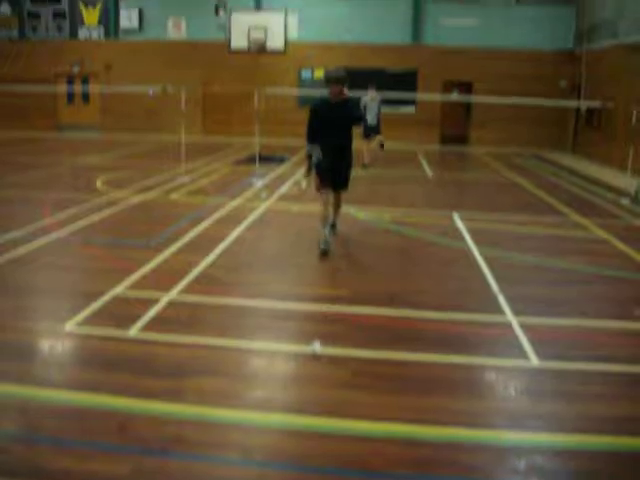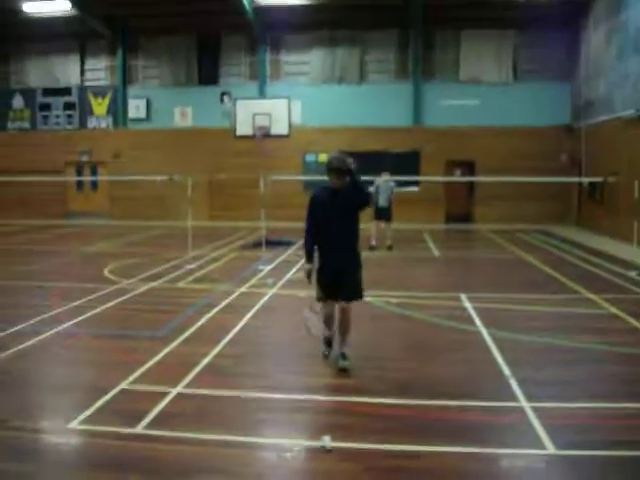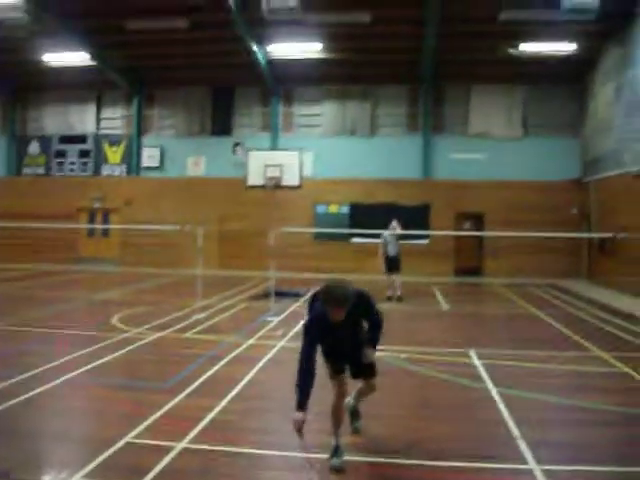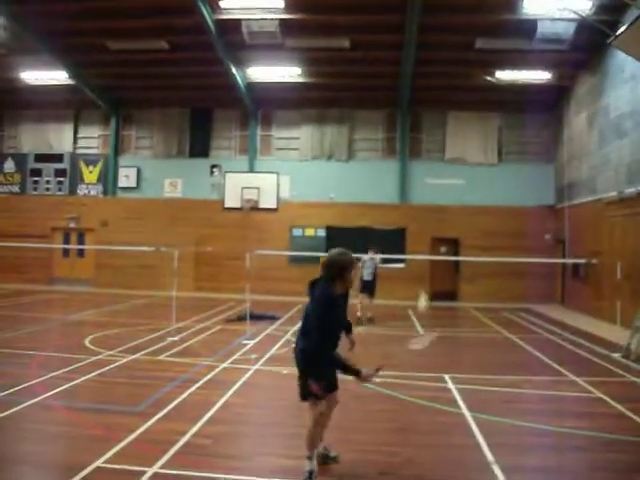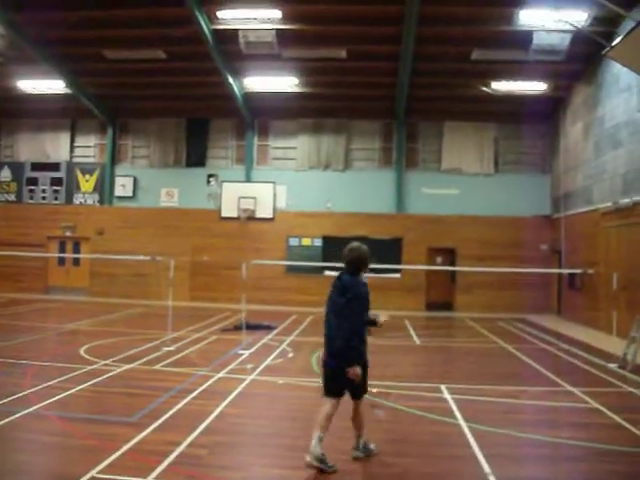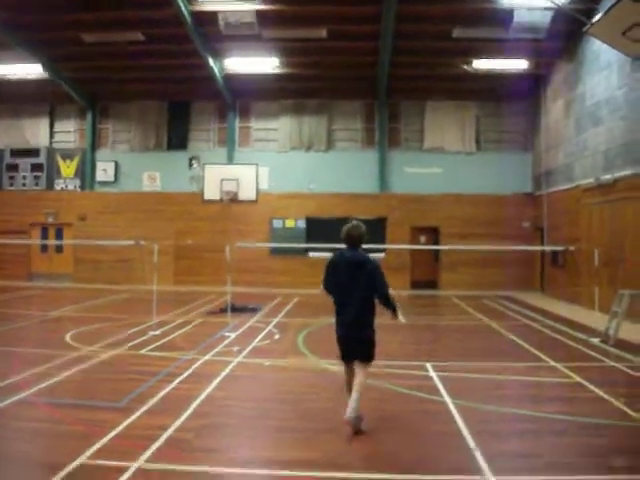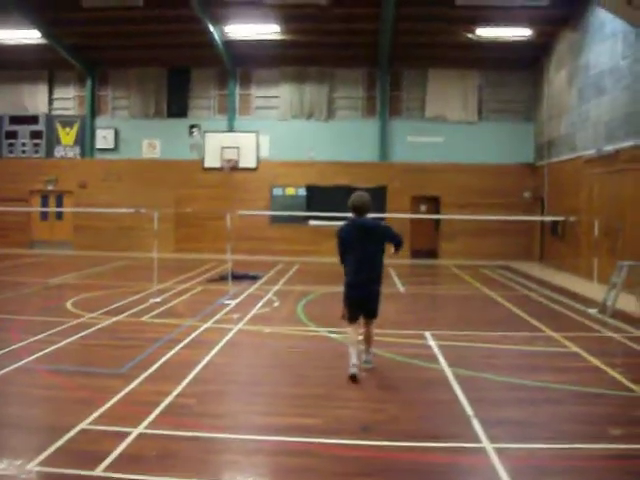
dt=0.7s
person 1, frame 1
left shoulder: (350, 104)
right shoulder: (318, 107)
left elbow: (358, 120)
right elbow: (311, 135)
left wrist: (347, 100)
right wrist: (309, 160)
left hip: (343, 158)
right hip: (323, 158)
left knee: (338, 195)
right knee: (326, 198)
left ankle: (333, 221)
right ankle: (325, 237)
person 1, frame 2
left shoulder: (354, 192)
right shoulder: (318, 197)
left elbow: (366, 200)
right elbow: (311, 230)
left wrist: (354, 175)
right wrist: (309, 260)
left hip: (350, 260)
right hip: (326, 261)
left knee: (345, 308)
right knee: (328, 309)
left ankle: (342, 350)
right ankle: (328, 334)
person 1, frame 3
left shoulder: (360, 298)
right shoulder: (315, 320)
left elbow: (376, 320)
right elbow: (306, 363)
left wrist: (371, 346)
right wrist: (301, 408)
left hip: (358, 344)
right hip: (333, 349)
left knee: (370, 385)
right knee: (340, 392)
left ankle: (352, 404)
right ankle: (336, 445)
person 1, frame 4
left shoulder: (340, 292)
right shoulder: (320, 306)
right elbow: (324, 352)
left wrist: (348, 331)
right wrist: (356, 373)
left hip: (323, 355)
right hip: (311, 359)
left knee: (332, 401)
right knee: (318, 412)
left ankle: (318, 448)
person 1, frame 5
left shoulder: (340, 284)
right shoulder: (359, 290)
right elbow: (353, 327)
left wrist: (373, 320)
right wrist: (354, 363)
left hip: (332, 355)
right hip: (351, 357)
left knee: (331, 402)
right knee: (357, 401)
left ankle: (315, 450)
right ankle: (360, 446)
person 1, frame 6
left shoulder: (335, 262)
right shoulder: (371, 266)
left elbow: (328, 287)
right elbow: (382, 293)
right wrist: (393, 310)
left hip: (343, 324)
right hip: (364, 325)
left knee: (349, 365)
right knee: (361, 368)
left ankle: (352, 410)
right ankle: (351, 412)
person 1, frame 7
left shoulder: (344, 231)
right shoulder: (379, 228)
left elbow: (342, 257)
right elbow: (398, 240)
right wrist: (394, 249)
left hip: (353, 285)
right hip: (373, 285)
left knee: (353, 325)
right knee: (368, 324)
left ankle: (354, 363)
right ankle: (367, 358)
